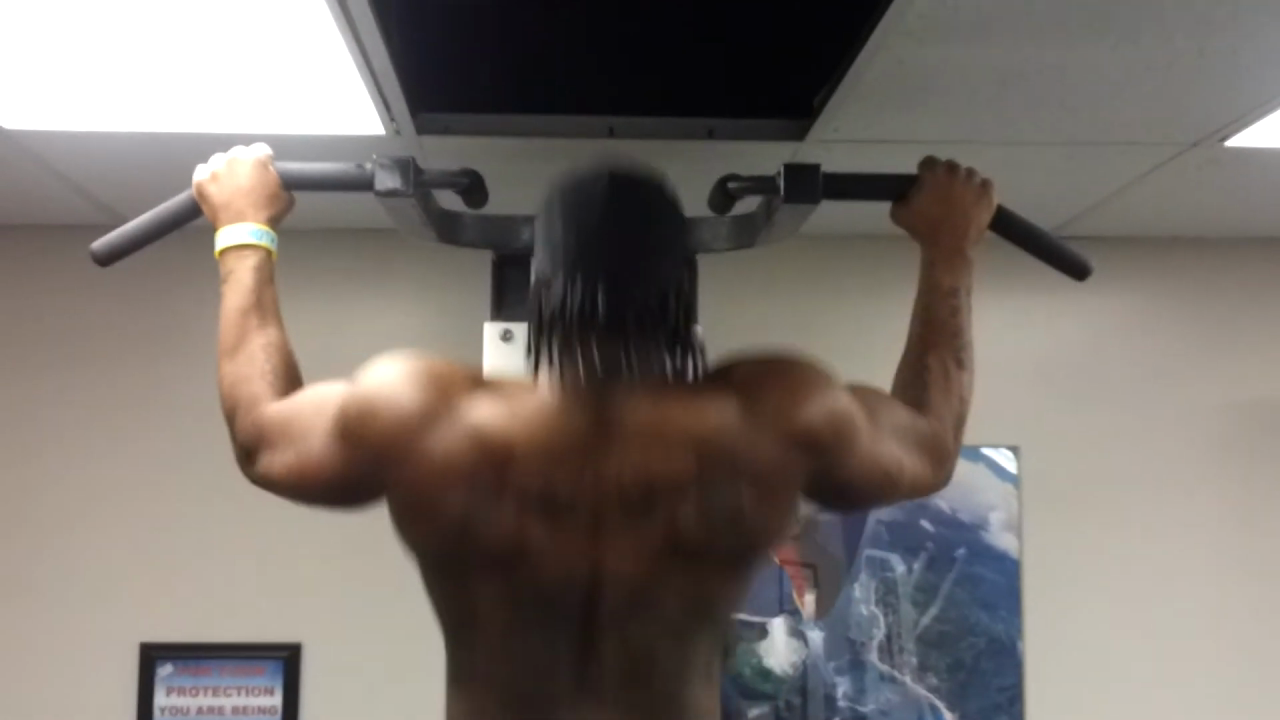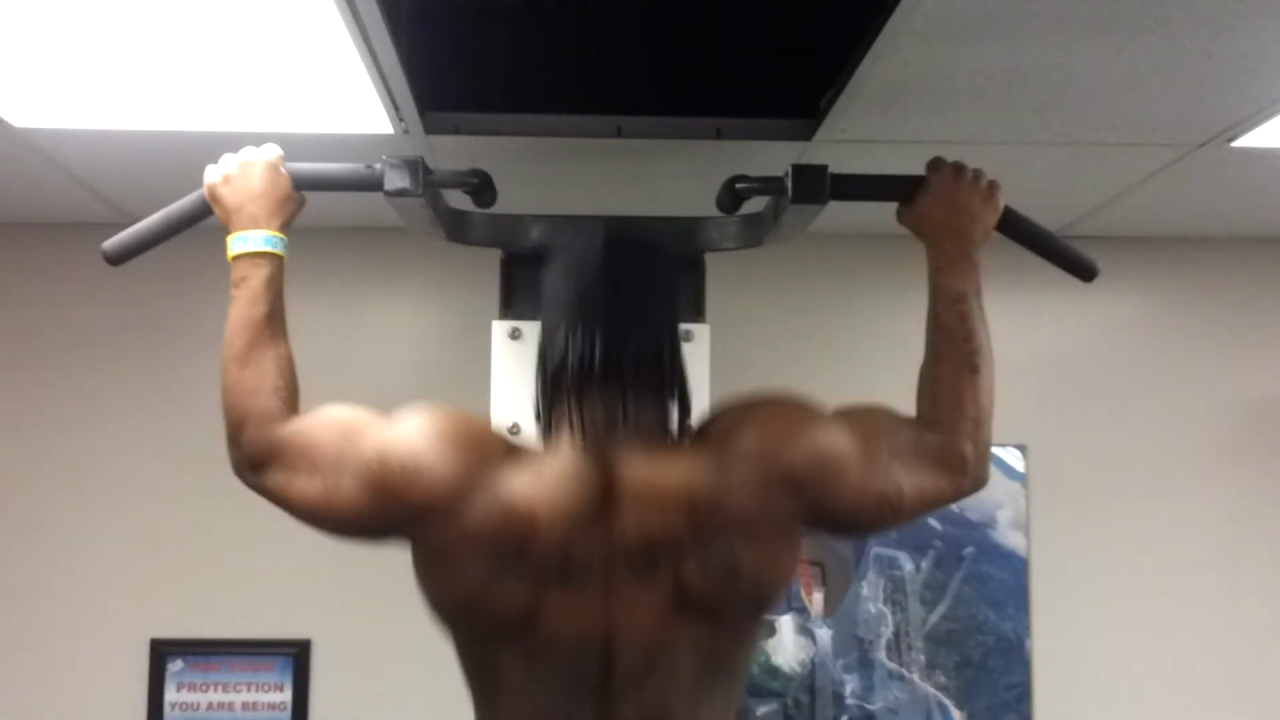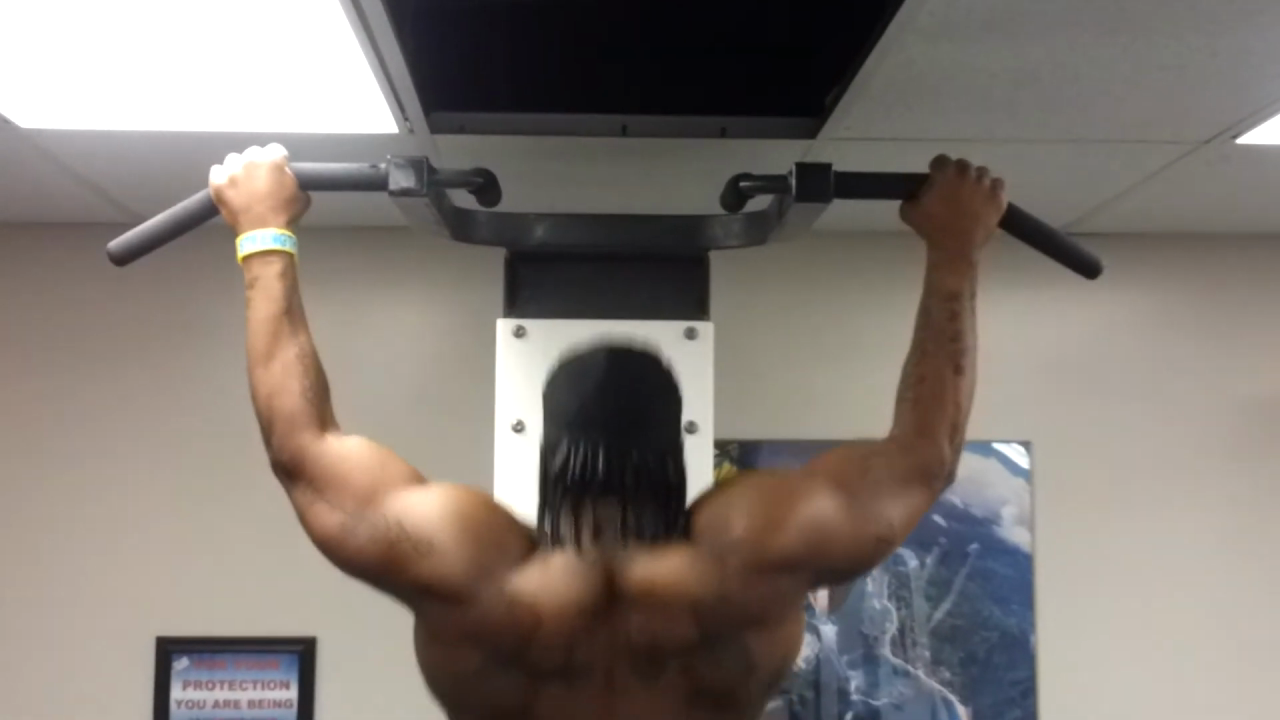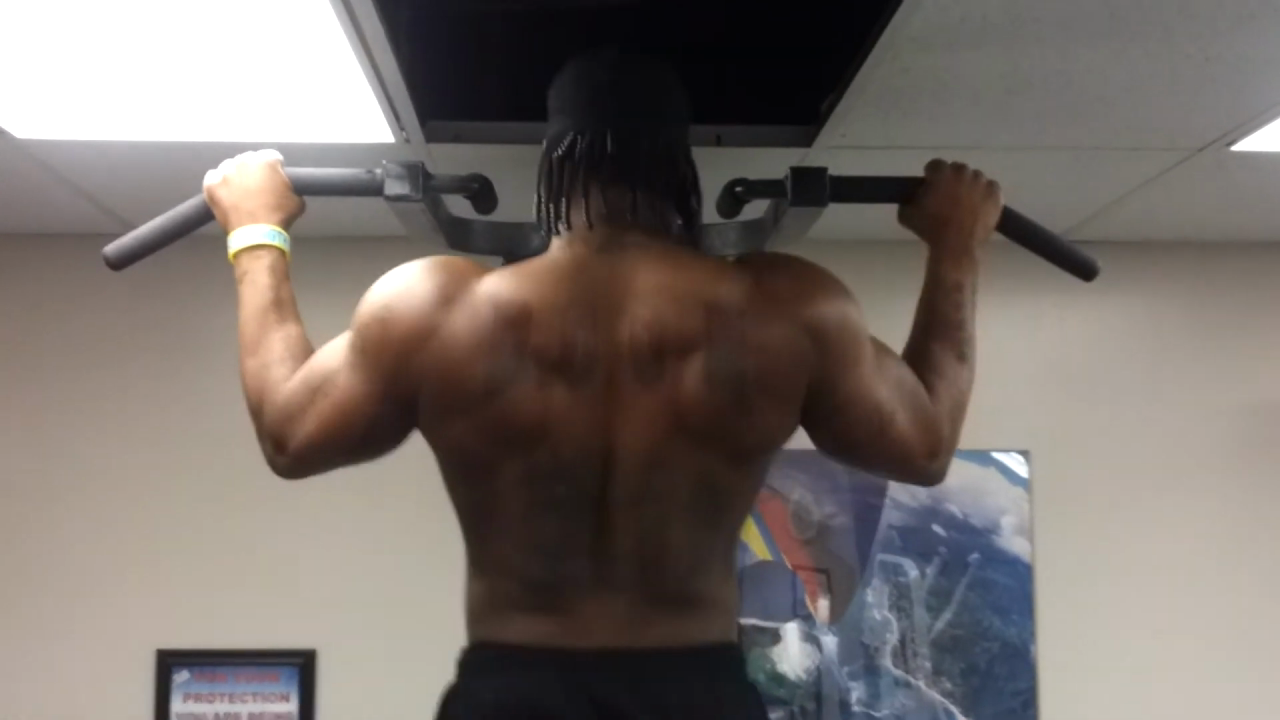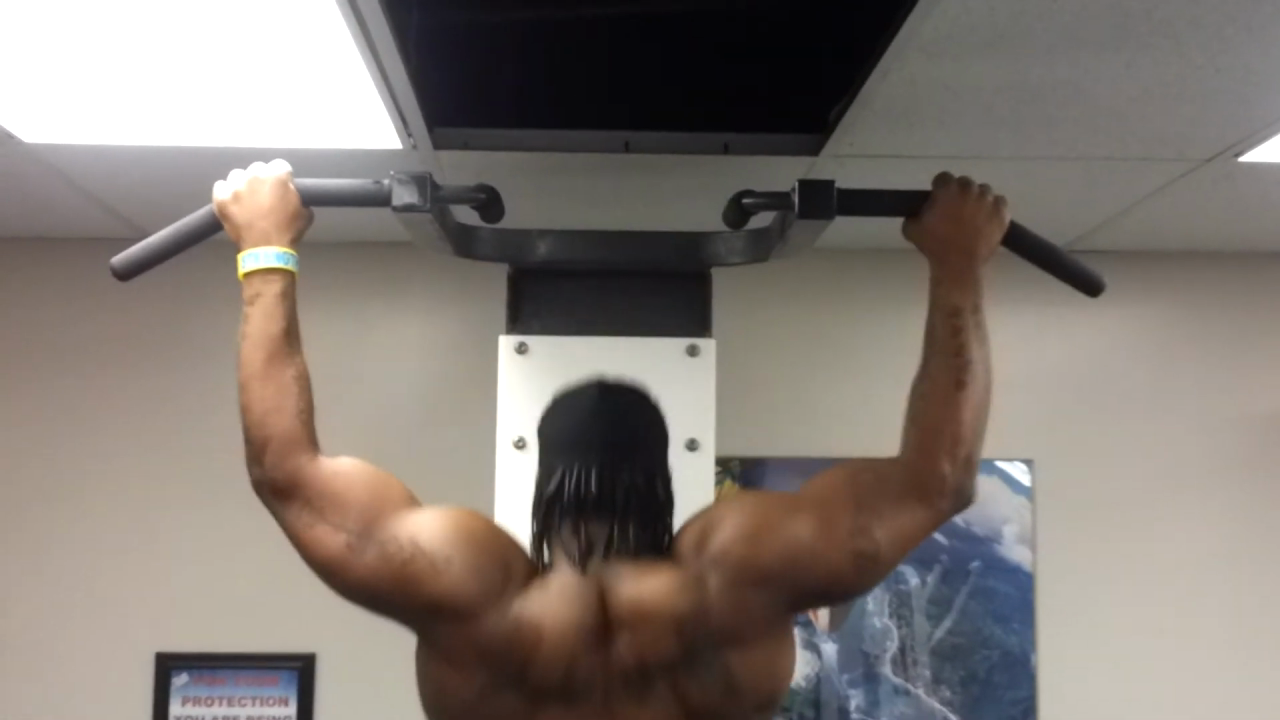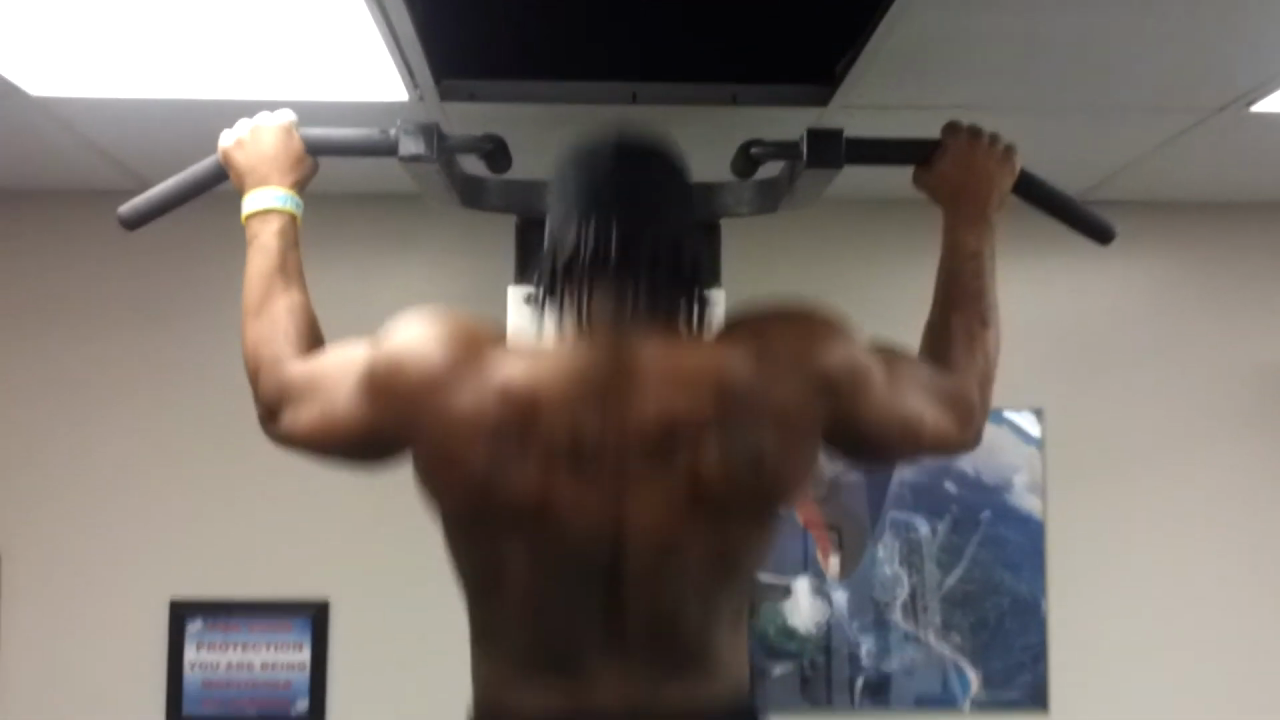
dt=0.5s
person 1, frame 1
left shoulder: (426, 416)
right shoulder: (767, 417)
left elbow: (258, 433)
right elbow: (930, 450)
left wrist: (243, 232)
right wrist: (948, 252)
person 1, frame 2
left shoulder: (451, 481)
right shoulder: (760, 470)
left elbow: (259, 444)
right elbow: (957, 456)
left wrist: (255, 237)
right wrist: (953, 252)
person 1, frame 3
left shoulder: (465, 570)
right shoulder: (747, 566)
left elbow: (298, 444)
right elbow: (926, 456)
left wrist: (266, 238)
right wrist: (952, 254)
person 1, frame 4
left shoulder: (432, 308)
right shoulder: (784, 311)
left elbow: (285, 434)
right elbow: (927, 444)
left wrist: (258, 230)
right wrist: (954, 243)
person 1, frame 5
left shoulder: (469, 597)
right shoulder: (732, 586)
left elbow: (285, 470)
right elbow: (937, 477)
left wrist: (267, 254)
right wrist: (956, 267)
person 1, frame 6
left shoulder: (448, 377)
right shoulder: (782, 371)
left elbow: (282, 394)
right elbow: (956, 408)
left wrist: (269, 196)
right wrist: (969, 212)
